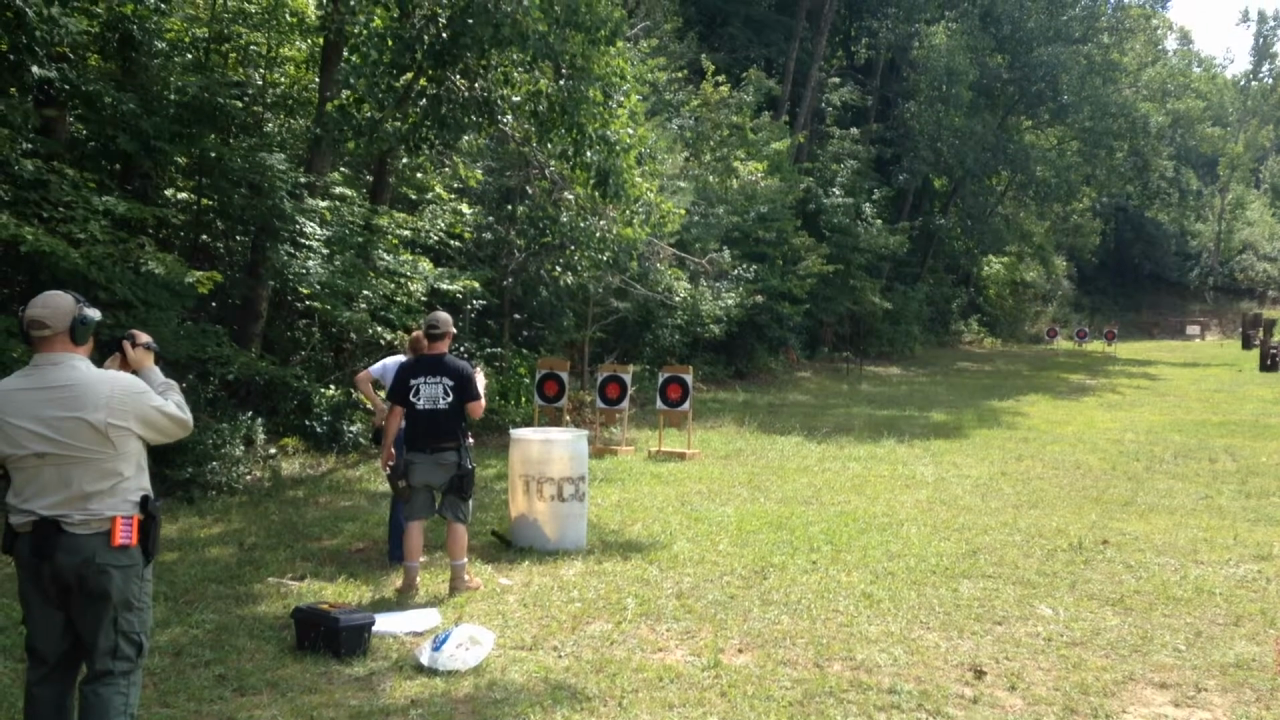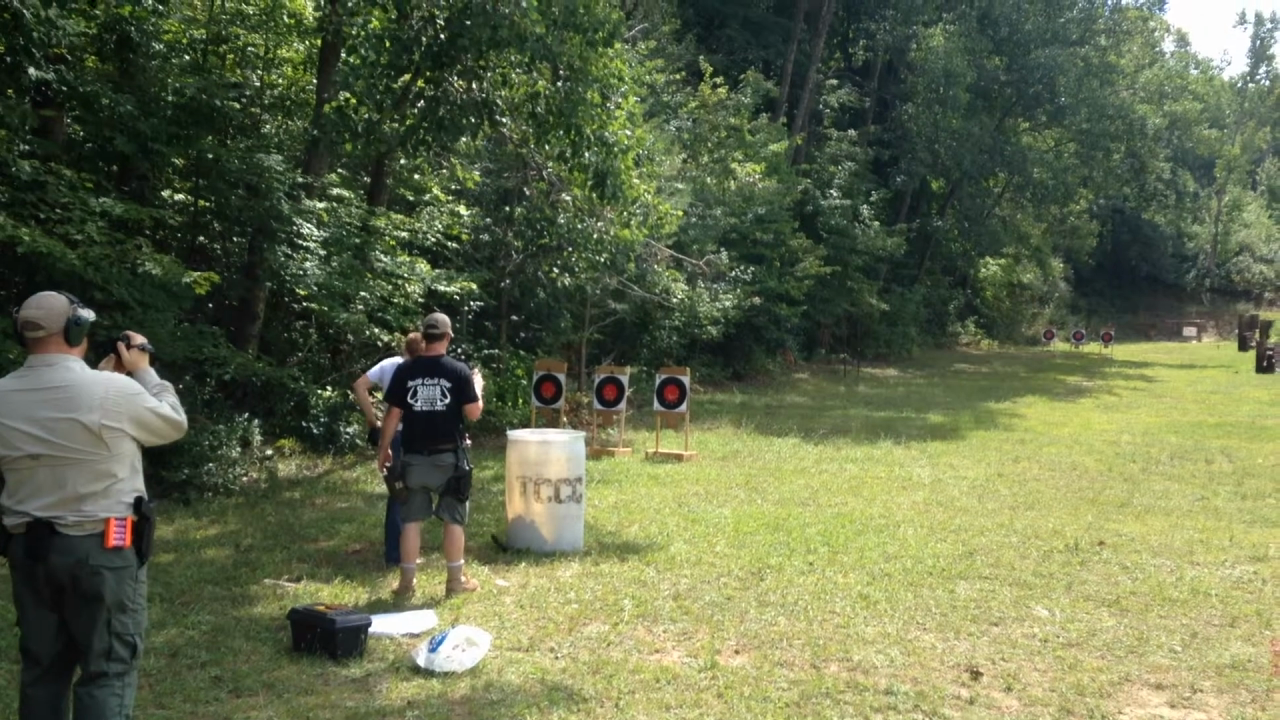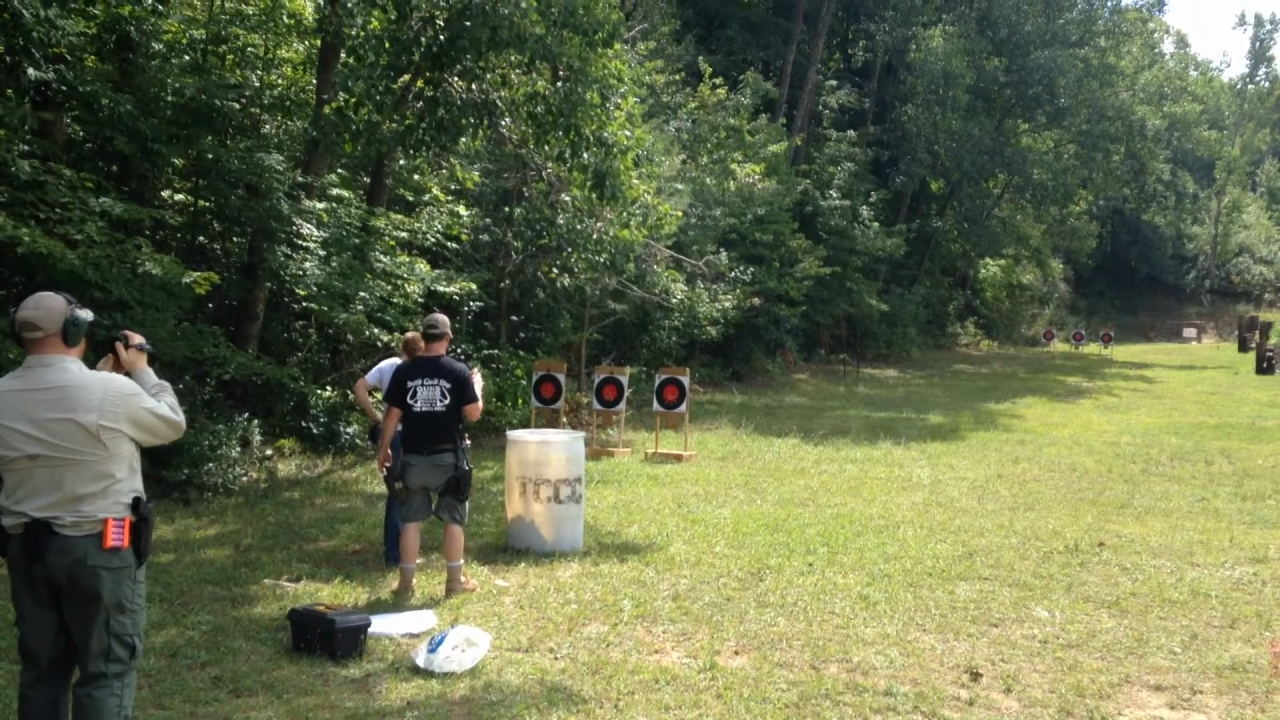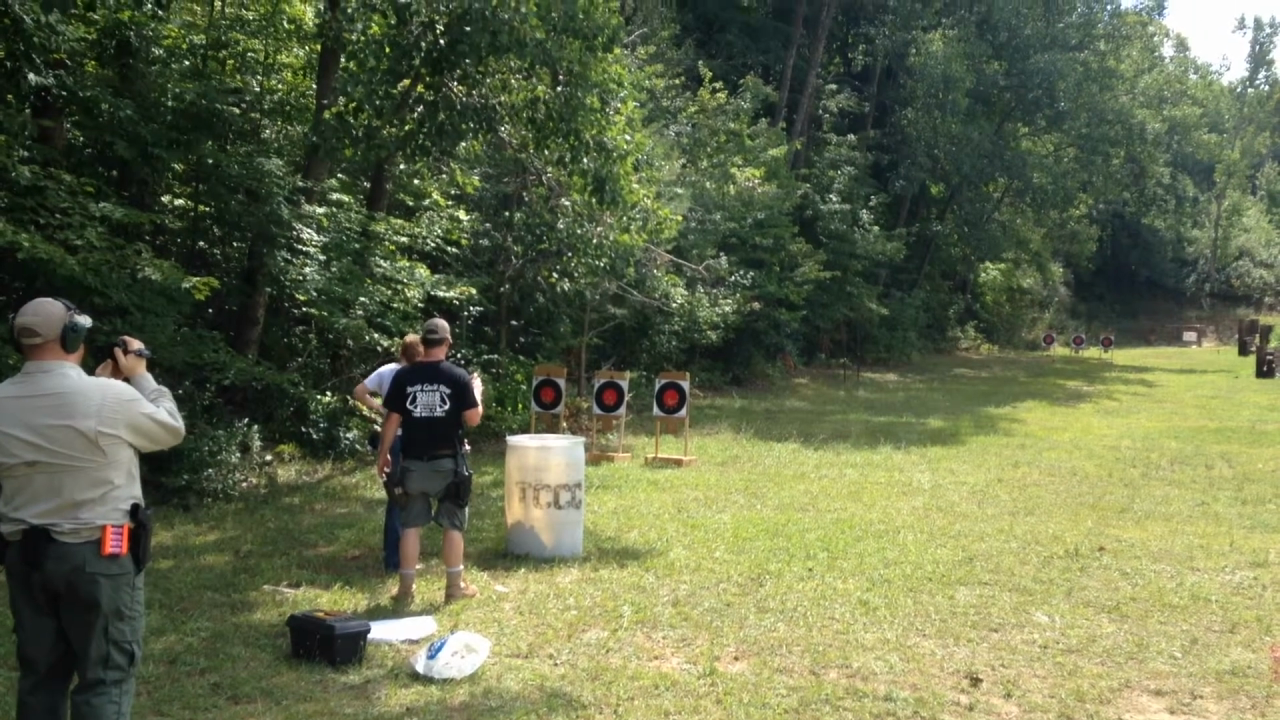
dt=0.3s
person 1, frame 1
right shoulder: (120, 390)
right elbow: (180, 423)
right wrist: (147, 370)
right hip: (108, 547)
left knee: (48, 665)
right knee: (113, 667)
person 1, frame 2
right shoulder: (113, 392)
right elbow: (175, 424)
right wrist: (142, 371)
right hip: (102, 548)
left knee: (42, 666)
right knee: (108, 668)
person 1, frame 3
right shoulder: (111, 392)
right elbow: (173, 424)
right wrist: (140, 371)
right hip: (100, 548)
left knee: (41, 666)
right knee: (107, 668)
person 1, frame 4
right shoulder: (109, 397)
right elbow: (172, 430)
right wrist: (139, 376)
right hip: (99, 555)
left knee: (39, 674)
right knee: (106, 675)
person 2, frame 1
left shoulder: (407, 369)
right shoulder: (461, 369)
left elbow: (395, 413)
right elbow: (476, 412)
left wrist: (387, 448)
right wrist: (480, 385)
left hip: (417, 456)
right hip: (450, 455)
left knee: (414, 517)
right knee: (457, 517)
left ankle: (410, 580)
right ankle: (459, 579)
person 2, frame 2
left shoulder: (405, 370)
right shoulder: (459, 370)
left elbow: (393, 414)
right elbow: (474, 414)
left wrist: (384, 449)
right wrist: (478, 386)
left hip: (414, 457)
right hip: (448, 457)
left knee: (411, 519)
right knee: (453, 518)
left ankle: (407, 581)
right ankle: (456, 580)
person 2, frame 3
left shoulder: (404, 371)
right shoulder: (458, 371)
left elbow: (393, 414)
right elbow: (473, 414)
left wrist: (383, 449)
right wrist: (477, 386)
left hip: (413, 457)
right hip: (447, 457)
left knee: (411, 519)
right knee: (453, 518)
left ankle: (406, 581)
right ankle: (455, 580)
person 2, frame 4
left shoulder: (404, 375)
right shoulder: (458, 376)
left elbow: (392, 419)
right elbow: (473, 419)
left wrist: (383, 454)
right wrist: (477, 392)
left hip: (413, 463)
right hip: (447, 463)
left knee: (411, 524)
right knee: (452, 524)
left ankle: (406, 587)
right ankle: (455, 587)
person 3, frame 1
left shoulder: (392, 363)
left elbow: (360, 379)
left wrist: (379, 406)
left hip: (394, 433)
left ankle: (398, 550)
right ankle: (399, 553)
person 3, frame 2
left shoulder: (389, 365)
left elbow: (359, 386)
left wrist: (370, 417)
left hip: (391, 435)
left ankle: (394, 551)
right ankle: (396, 554)
person 3, frame 3
left shoulder: (388, 366)
left elbow: (359, 388)
left wrist: (374, 417)
left hip: (391, 435)
left ankle: (393, 551)
right ankle: (396, 554)
person 3, frame 4
left shoulder: (386, 371)
left elbow: (358, 392)
left hip: (392, 441)
left knee: (396, 498)
left ankle: (392, 557)
right ankle: (396, 560)
